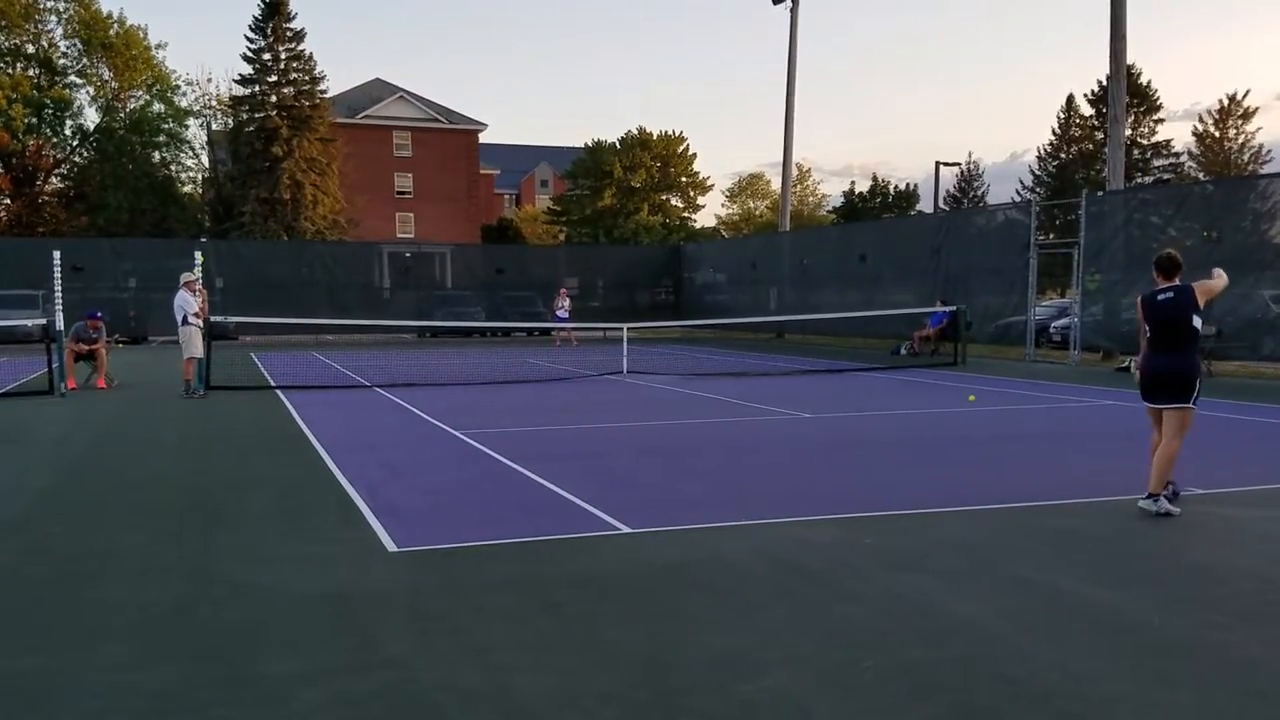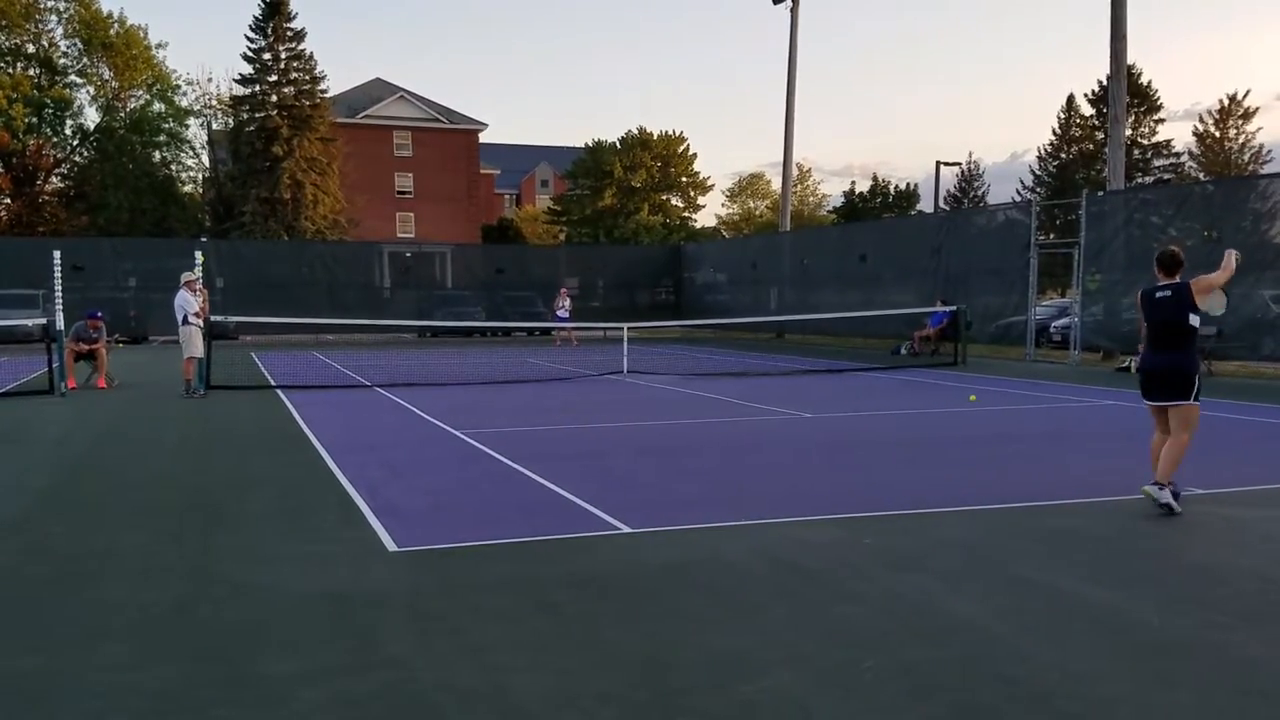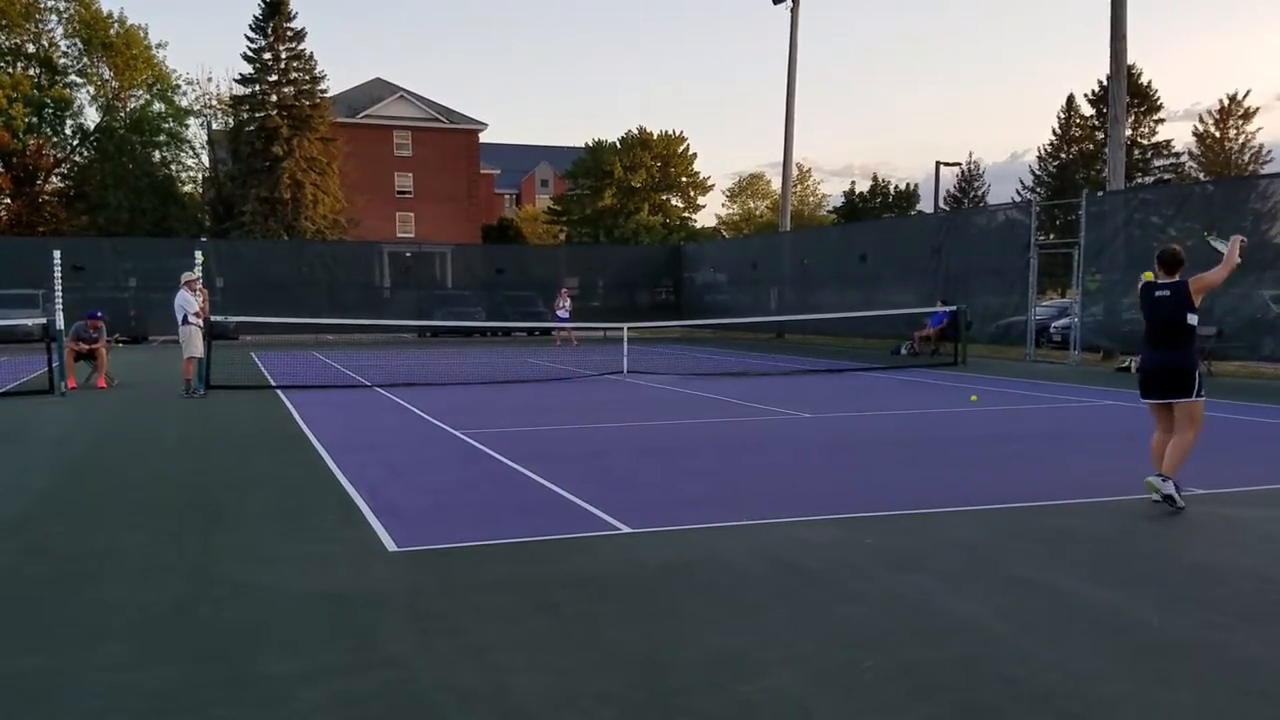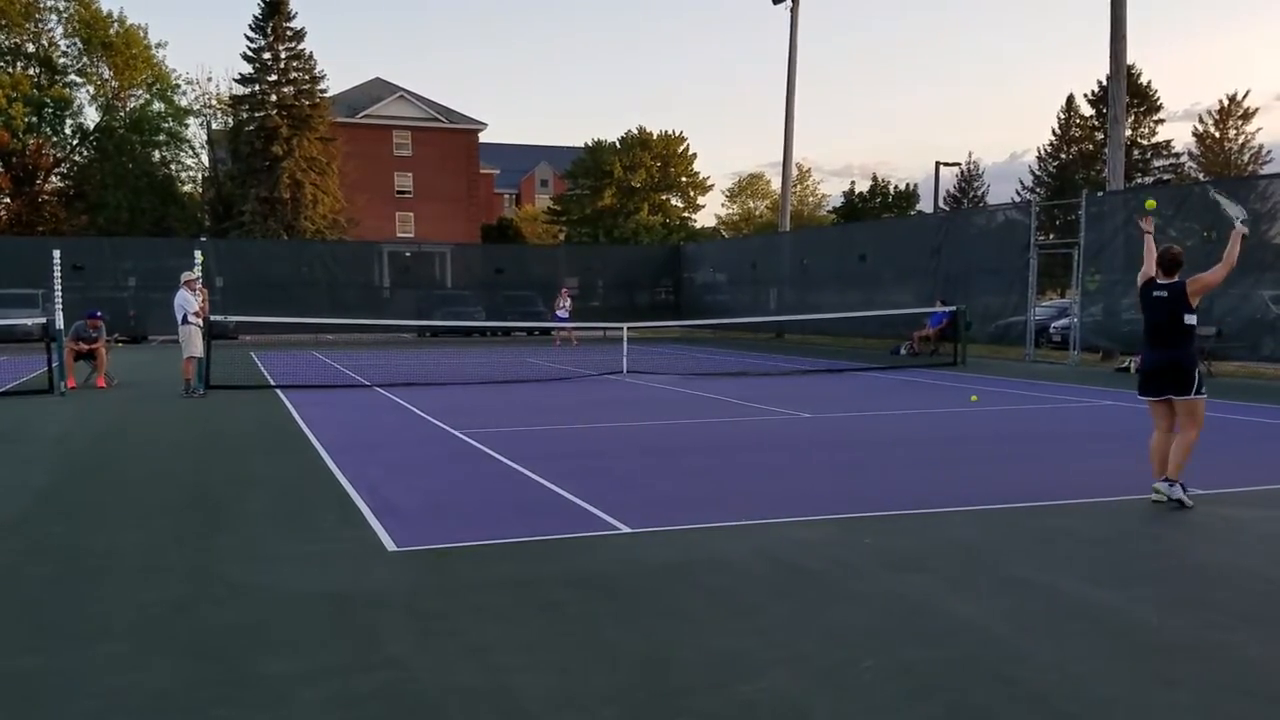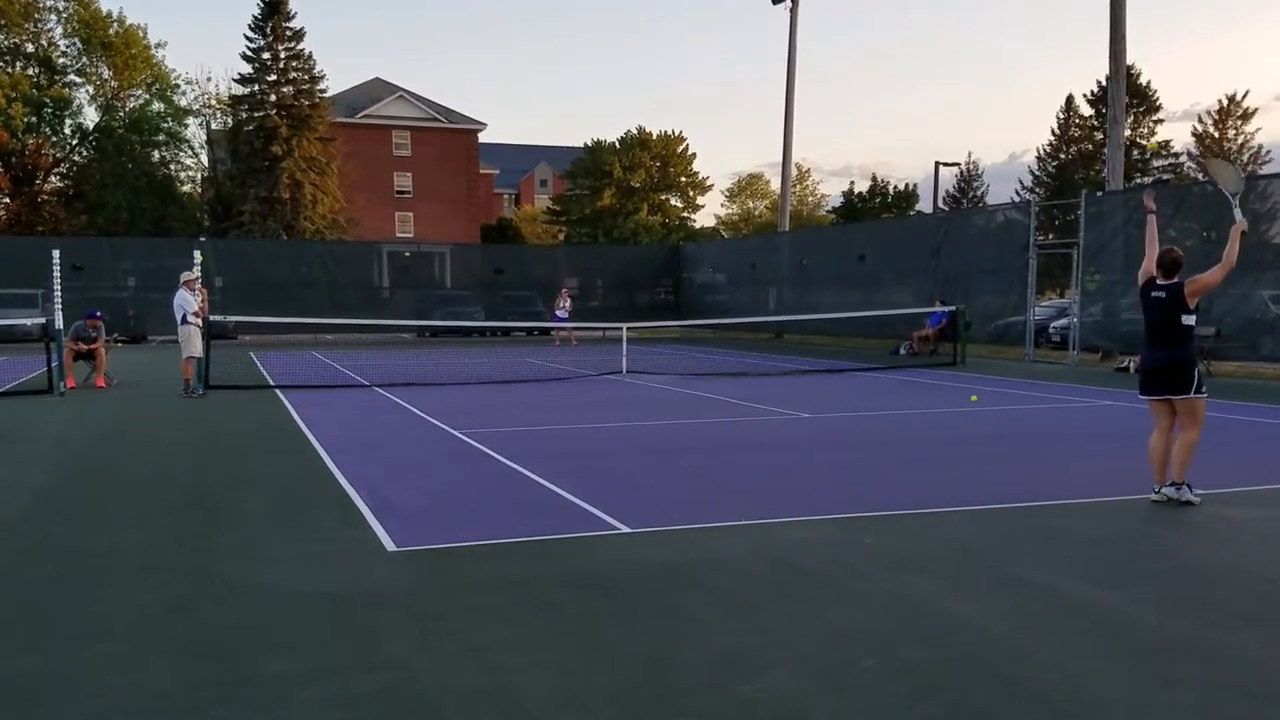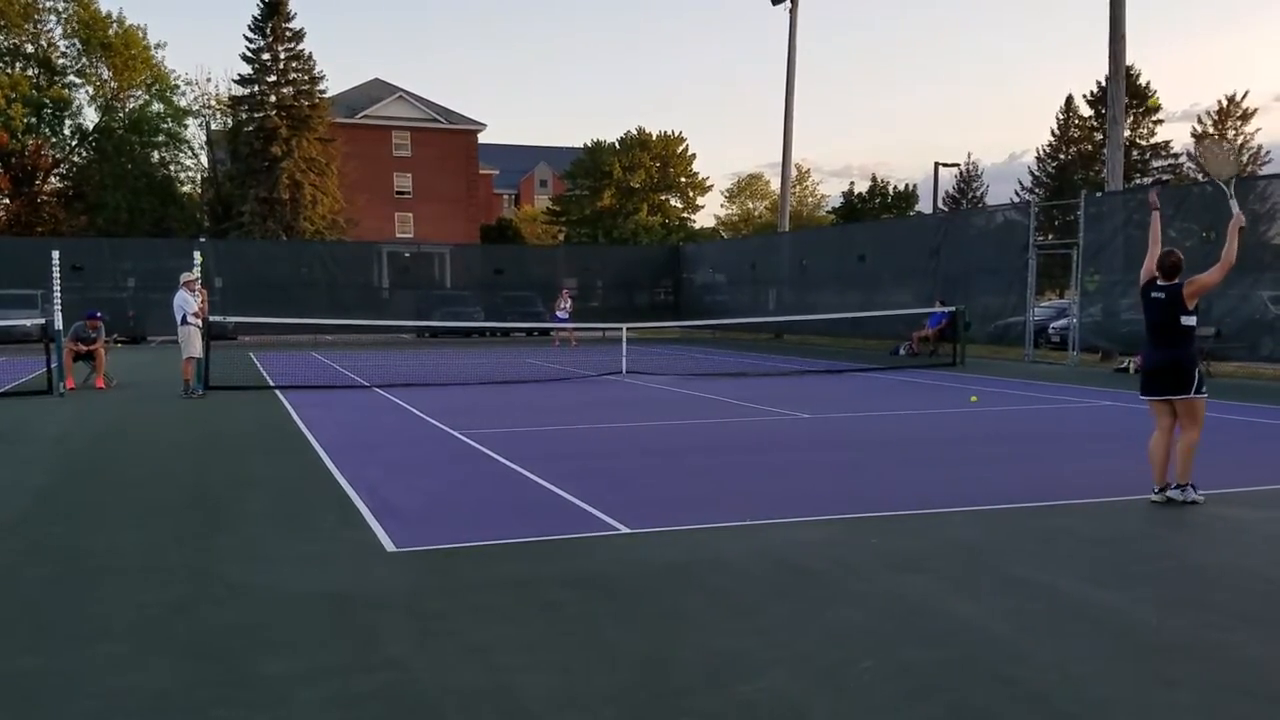
dt=0.1s
person 1, frame 1
left shoulder: (1145, 301)
right shoulder: (1195, 291)
right elbow: (1222, 281)
right wrist: (1216, 273)
left hip: (1153, 373)
right hip: (1182, 373)
left knee: (1160, 433)
right knee: (1172, 440)
left ankle: (1162, 486)
right ankle: (1153, 495)
person 1, frame 2
left shoulder: (1144, 296)
right shoulder: (1193, 288)
right elbow: (1225, 272)
right wrist: (1230, 256)
left hip: (1151, 369)
right hip: (1181, 370)
left knee: (1162, 431)
right knee: (1180, 435)
left ankle: (1162, 484)
right ankle: (1159, 485)
person 1, frame 3
left shoulder: (1146, 289)
right shoulder: (1191, 288)
right elbow: (1226, 267)
right wrist: (1235, 243)
left hip: (1150, 367)
right hip: (1182, 369)
left knee: (1163, 430)
right knee: (1187, 431)
left ankle: (1163, 479)
right ankle: (1163, 478)
person 1, frame 4
left shoulder: (1145, 287)
right shoulder: (1189, 290)
left elbow: (1149, 262)
right elbow: (1226, 265)
left wrist: (1148, 234)
right wrist: (1237, 235)
left hip: (1151, 366)
right hip: (1181, 368)
left knee: (1162, 429)
right knee: (1189, 428)
left ankle: (1161, 486)
right ankle: (1171, 481)
person 1, frame 5
left shoulder: (1146, 286)
right shoulder: (1188, 290)
left elbow: (1150, 250)
right elbow: (1226, 264)
left wrist: (1151, 214)
right wrist: (1236, 232)
left hip: (1151, 366)
right hip: (1181, 367)
left knee: (1162, 428)
right knee: (1190, 427)
left ankle: (1159, 487)
right ankle: (1177, 485)
person 1, frame 6
left shoulder: (1148, 286)
right shoulder: (1187, 291)
left elbow: (1153, 248)
right elbow: (1225, 264)
left wrist: (1155, 209)
right wrist: (1234, 227)
left hip: (1152, 366)
right hip: (1182, 368)
left knee: (1163, 428)
right knee: (1191, 428)
left ankle: (1159, 488)
right ankle: (1182, 487)
